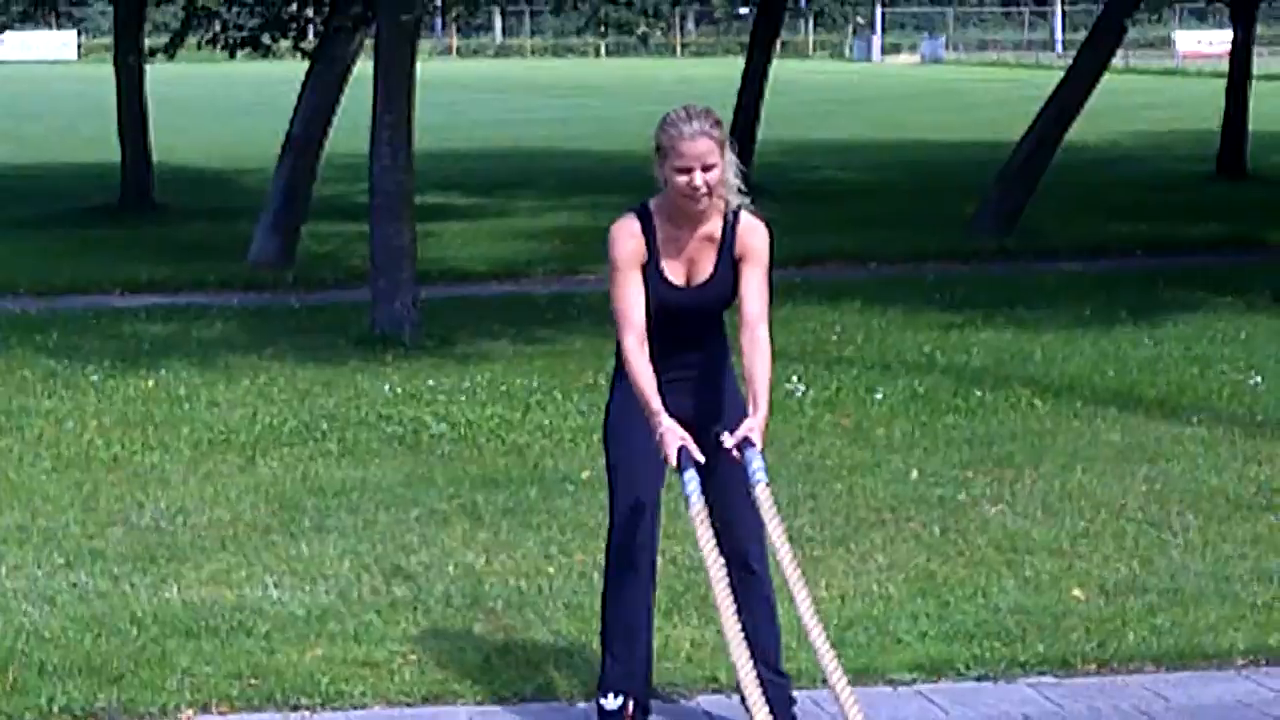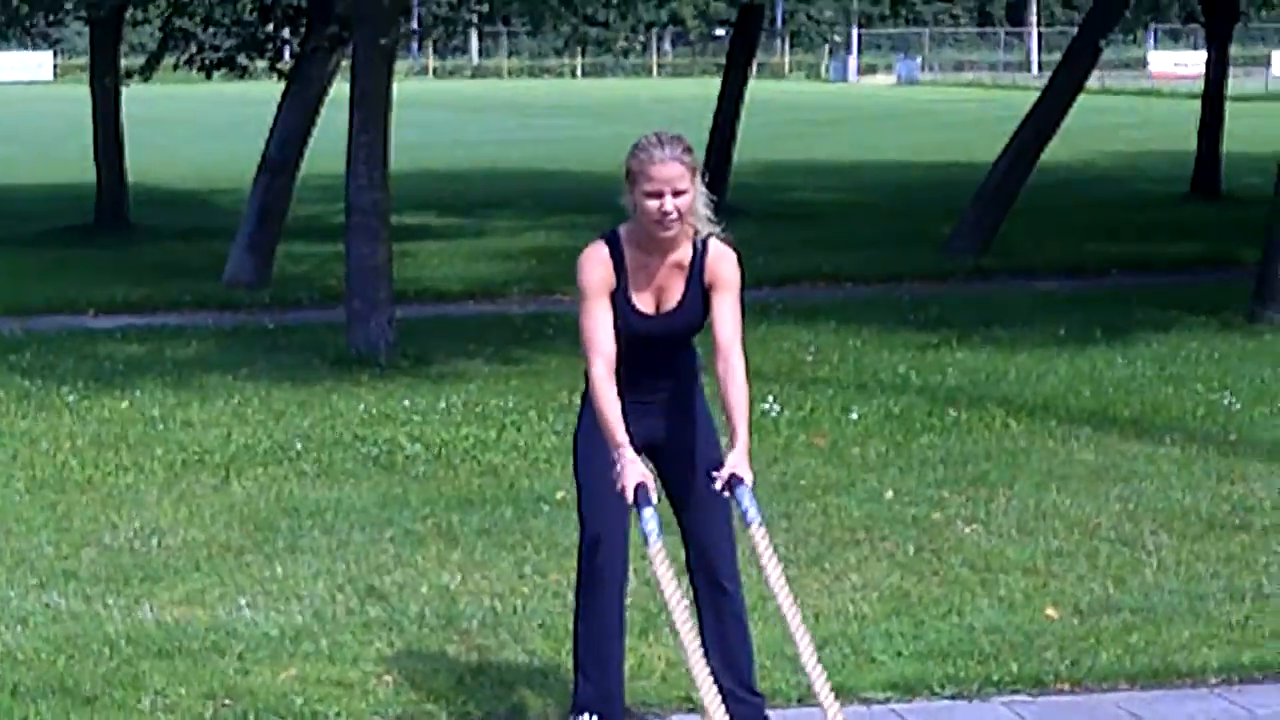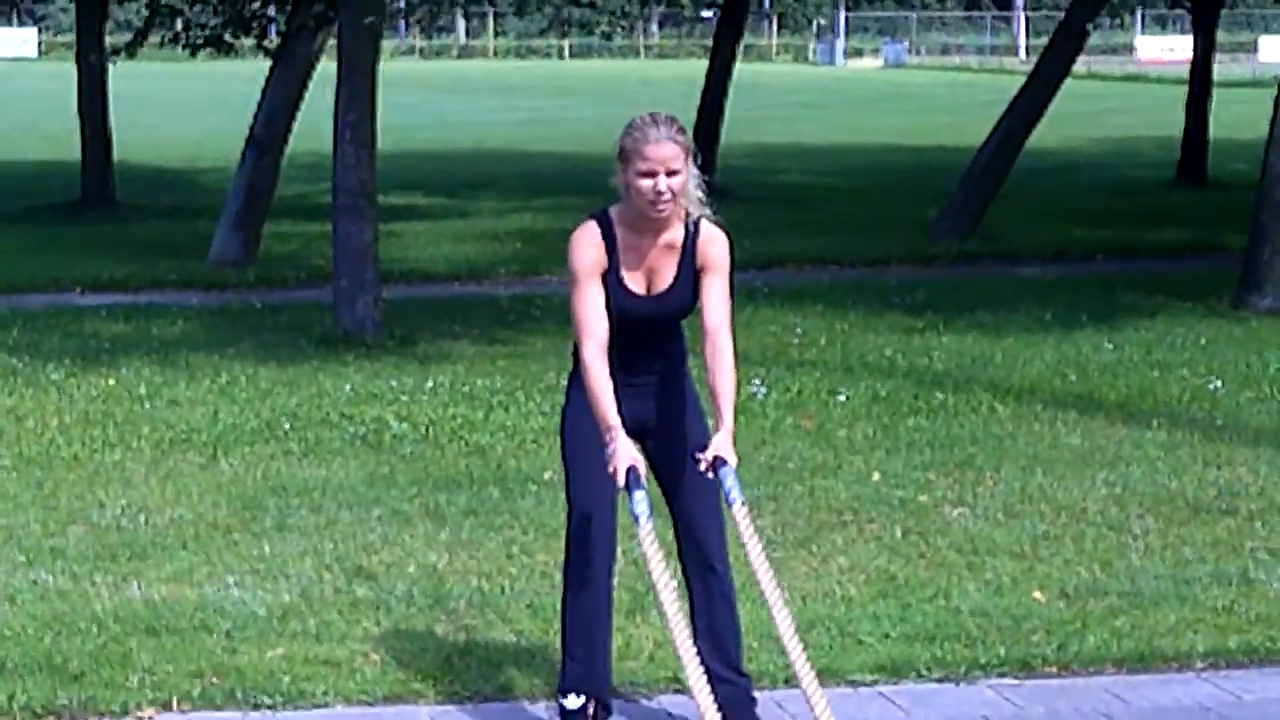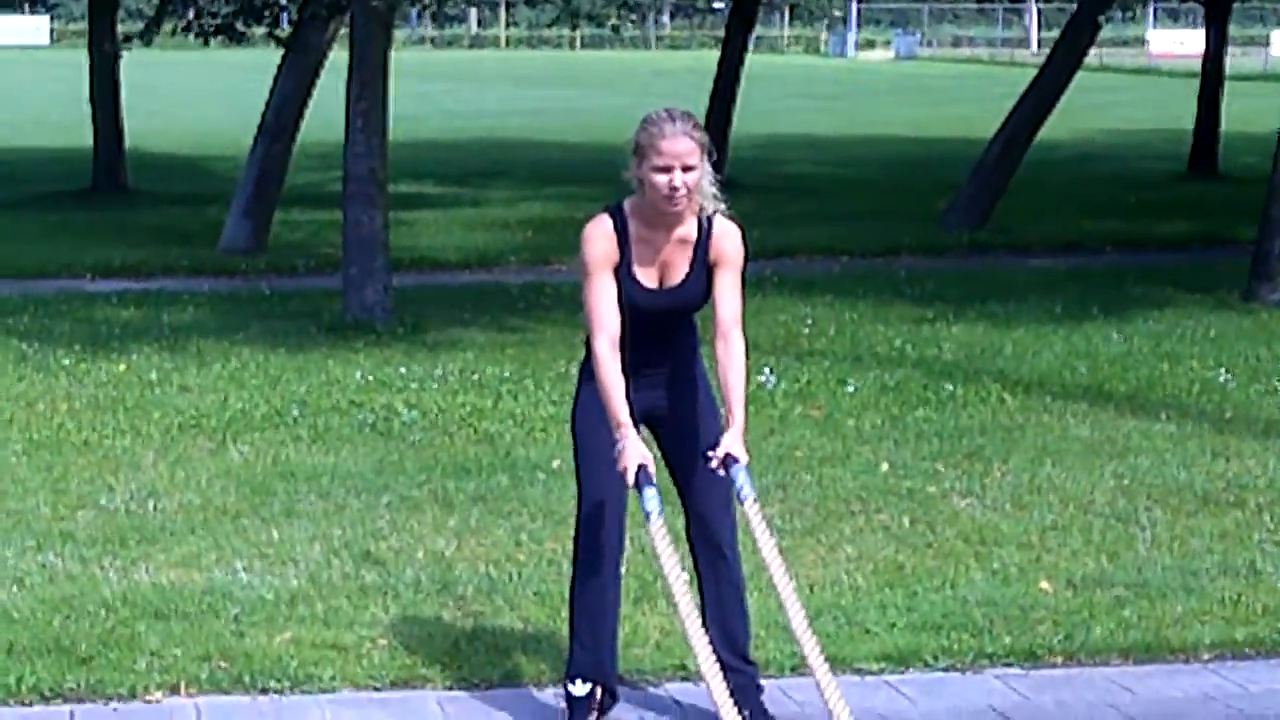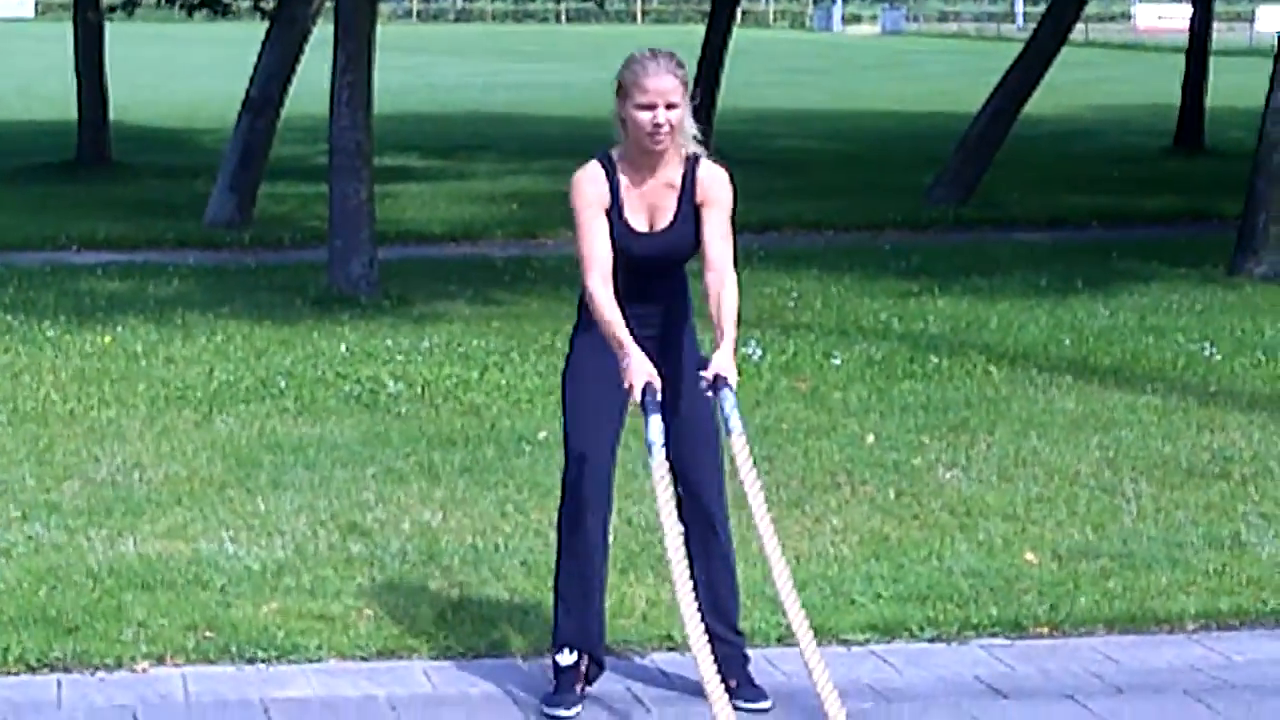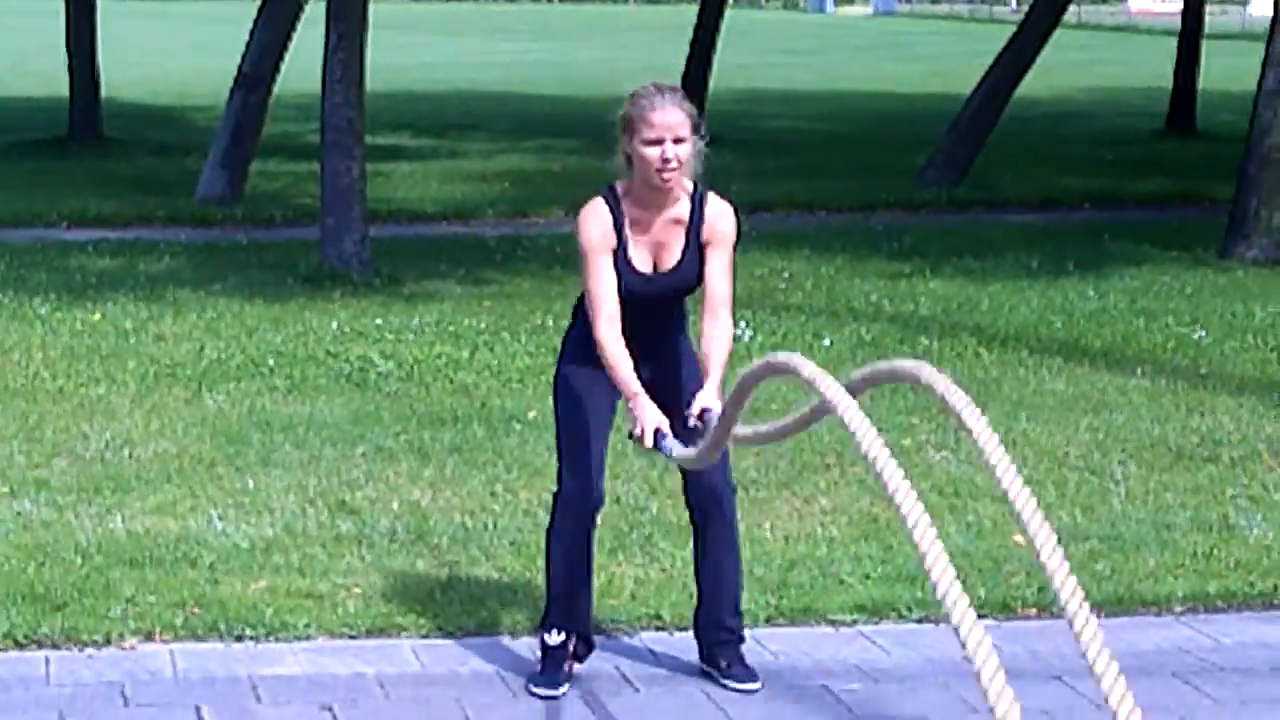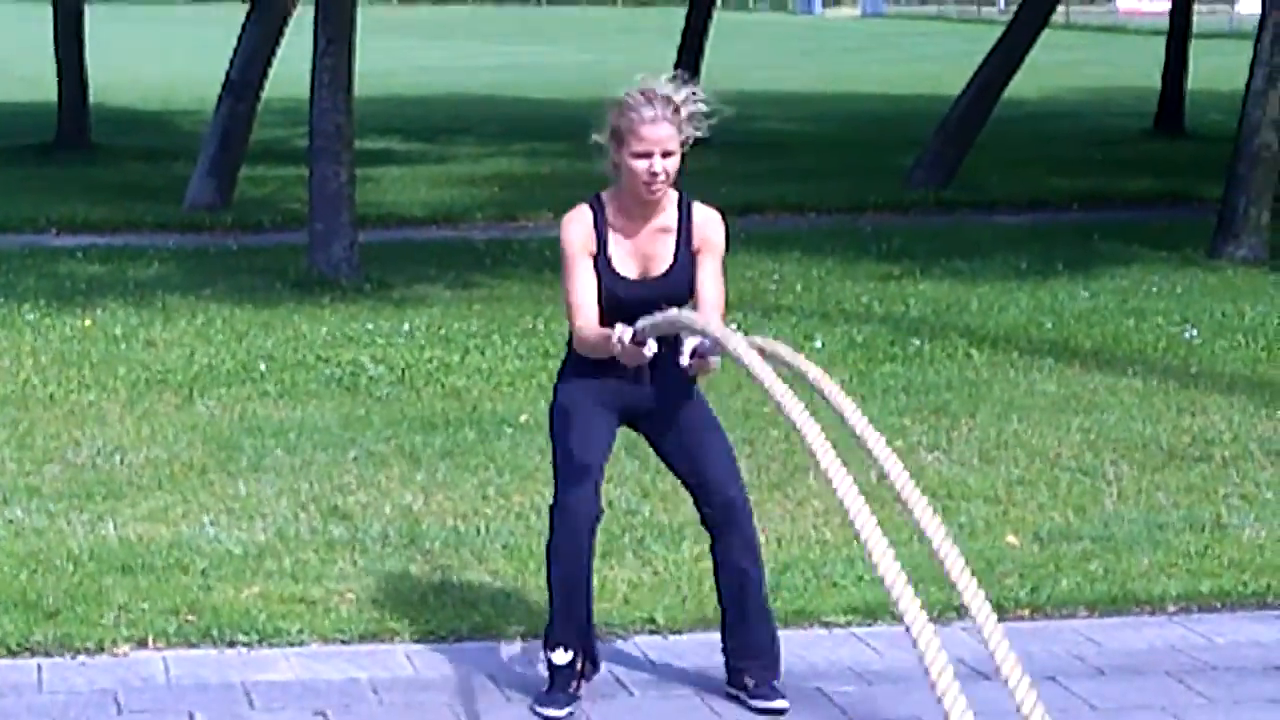
dt=0.4s
person 1, frame 1
left shoulder: (748, 231)
right shoulder: (631, 232)
left elbow: (755, 327)
right elbow: (632, 336)
left wrist: (757, 414)
right wrist: (662, 422)
left hip: (713, 387)
right hip: (642, 395)
left knee: (745, 541)
right knee: (631, 541)
person 1, frame 2
left shoulder: (717, 259)
right shoulder: (599, 260)
left elbow: (730, 355)
right elbow: (600, 365)
left wrist: (740, 446)
right wrist: (622, 452)
left hip: (682, 411)
right hip: (611, 418)
left knee: (717, 562)
right knee: (602, 562)
person 1, frame 3
left shoulder: (707, 240)
right shoulder: (591, 240)
left elbow: (718, 337)
right elbow: (591, 347)
left wrist: (725, 428)
right wrist: (615, 437)
left hip: (670, 391)
right hip: (599, 399)
left knee: (706, 543)
right knee: (590, 544)
person 1, frame 4
left shoulder: (721, 235)
right shoulder: (604, 234)
left elbow: (729, 334)
right elbow: (603, 341)
left wrist: (735, 426)
right wrist: (624, 435)
left hip: (682, 381)
right hip: (610, 389)
left knee: (716, 529)
right knee: (599, 529)
person 1, frame 5
left shoulder: (708, 178)
right shoulder: (593, 179)
left elbow: (721, 270)
right elbow: (597, 280)
left wrist: (726, 348)
right wrist: (627, 353)
left hip: (675, 346)
right hip: (604, 349)
left knee: (706, 498)
right knee: (585, 497)
left ankle: (727, 660)
right ankle: (573, 660)
person 1, frame 6
left shoulder: (713, 215)
right shoulder: (599, 216)
left elbow: (718, 316)
right elbow: (603, 324)
left wrist: (711, 390)
right wrist: (637, 401)
left hip: (670, 357)
right hip: (594, 364)
left knee: (715, 493)
right knee: (578, 493)
left ankle: (721, 644)
right ankle: (561, 642)
person 1, frame 7
left shoulder: (702, 223)
right shoulder: (582, 223)
left elbow: (711, 319)
right elbow: (582, 331)
left wrist: (705, 348)
right wrist: (613, 342)
left hip: (668, 383)
right hip: (592, 385)
left knee: (729, 503)
right knee: (574, 508)
left ankle: (751, 666)
right ankle: (567, 662)
